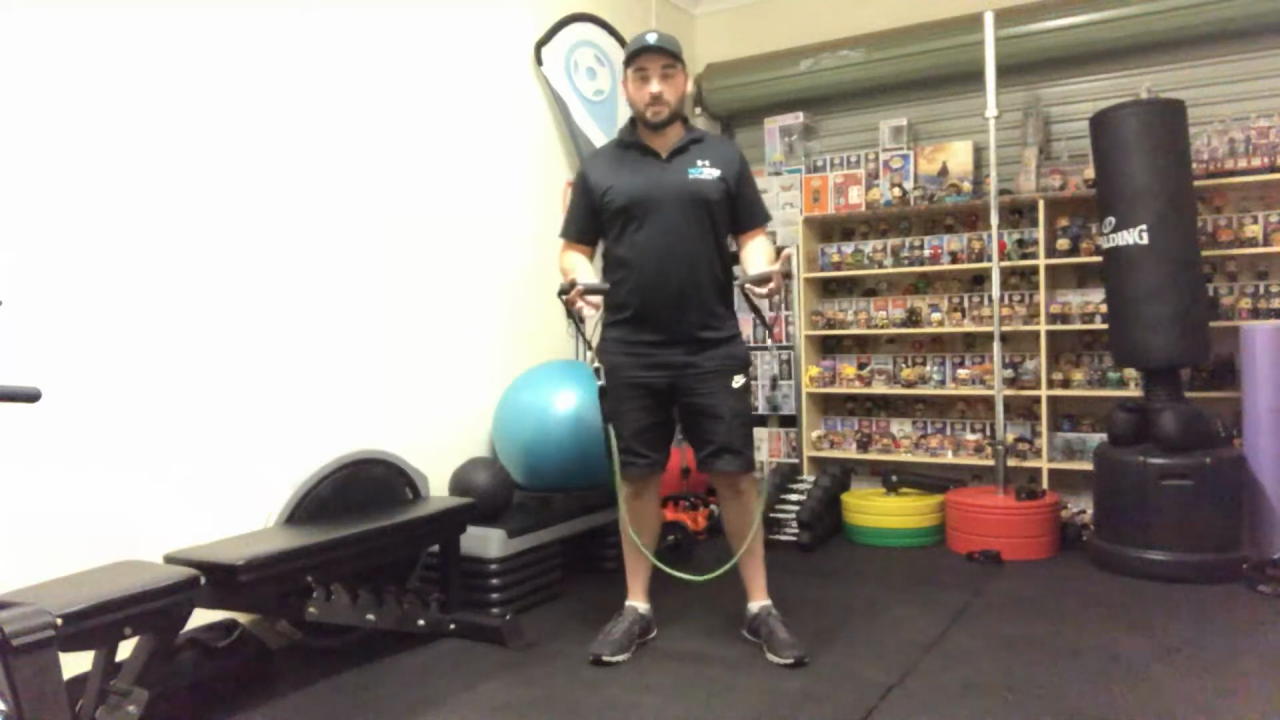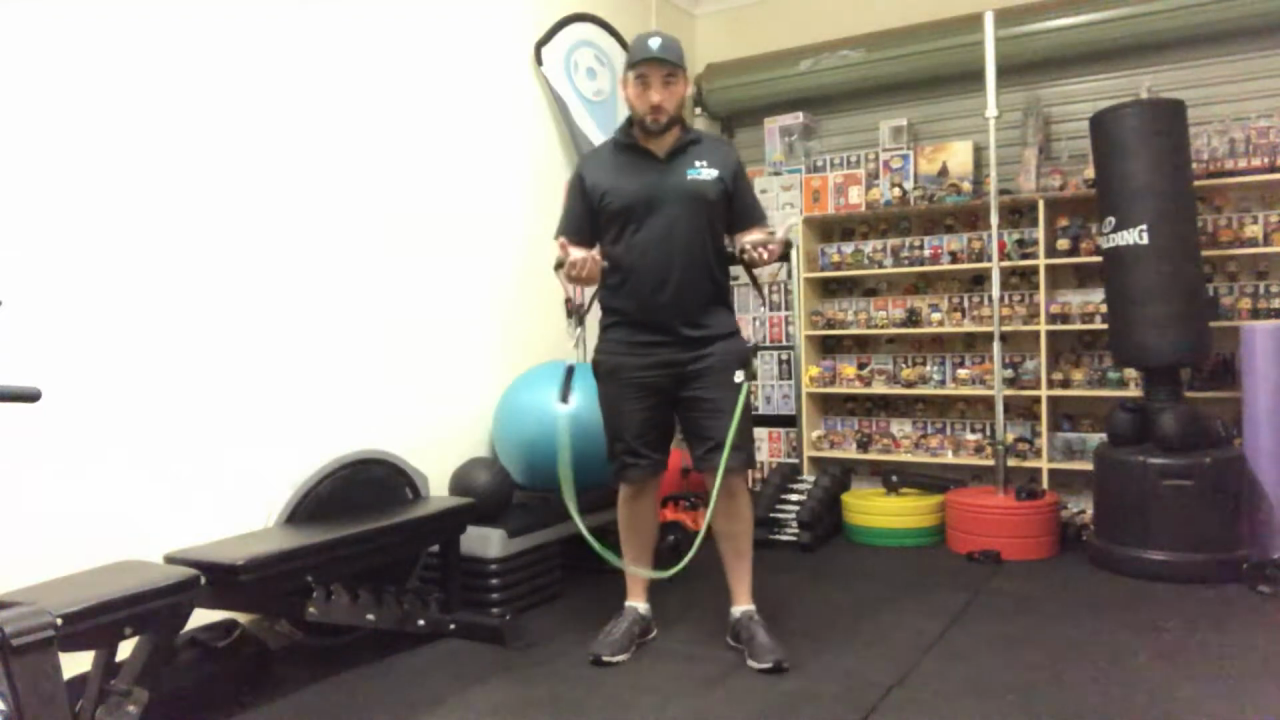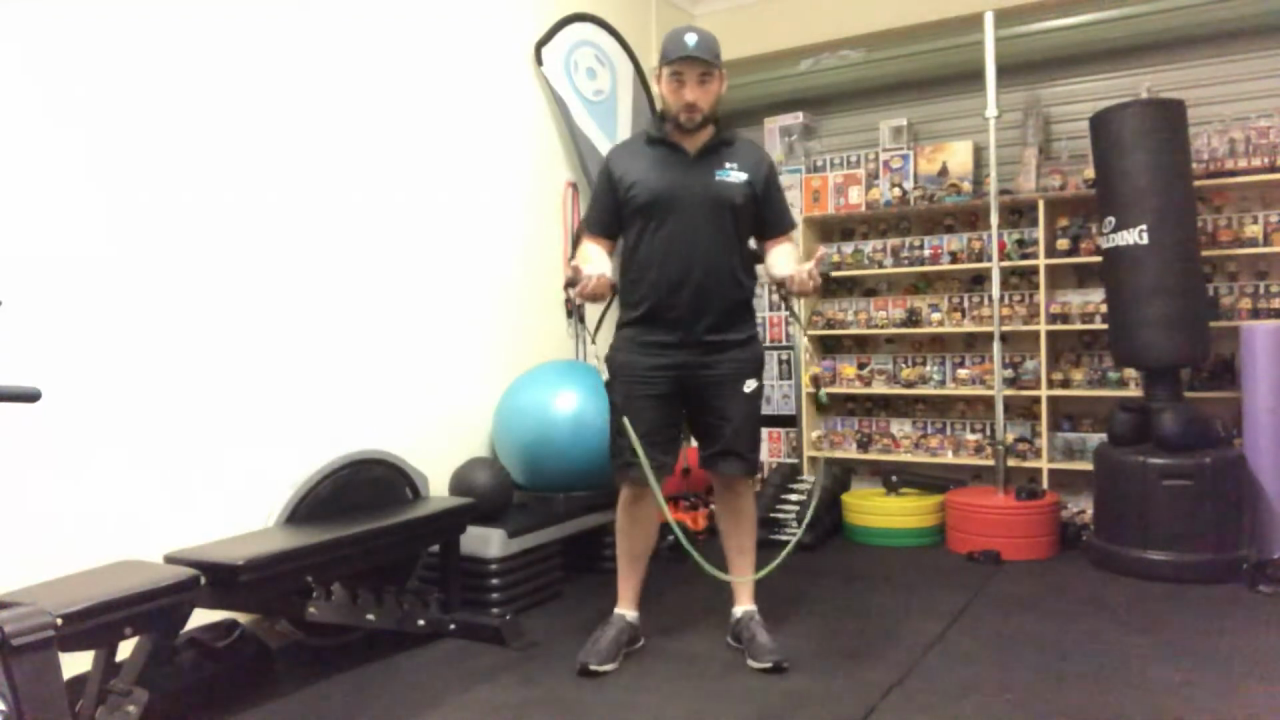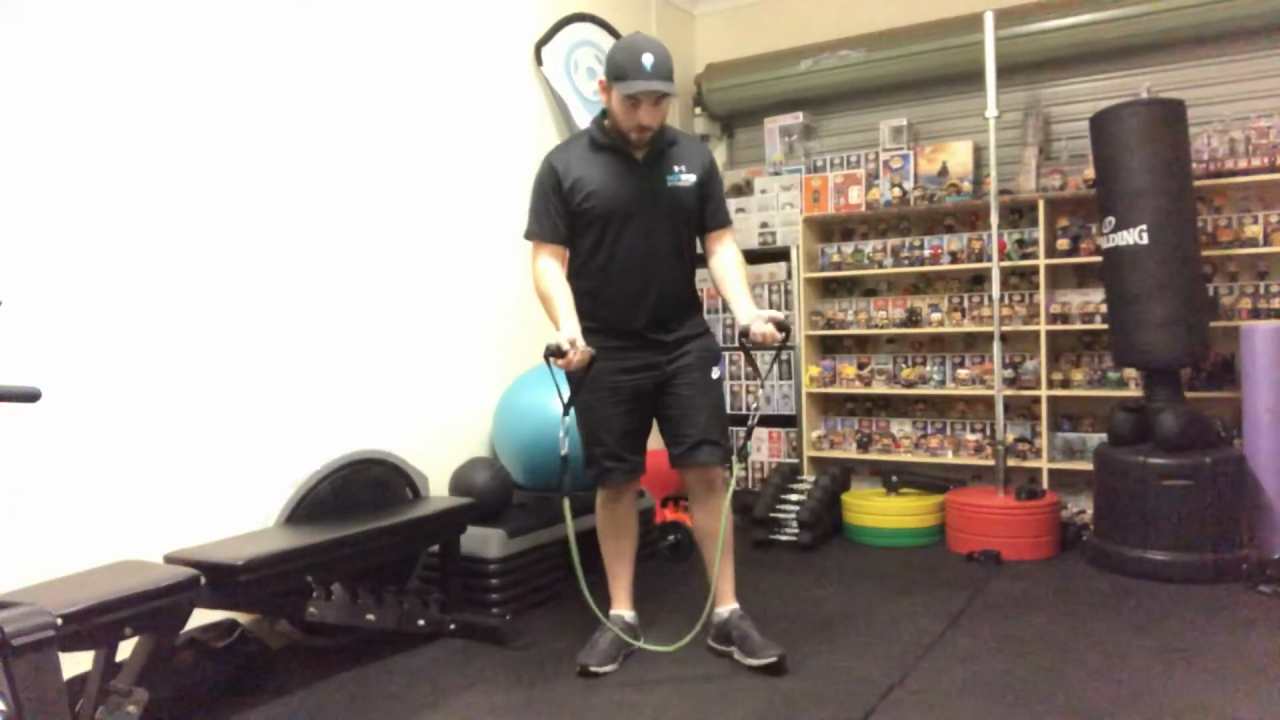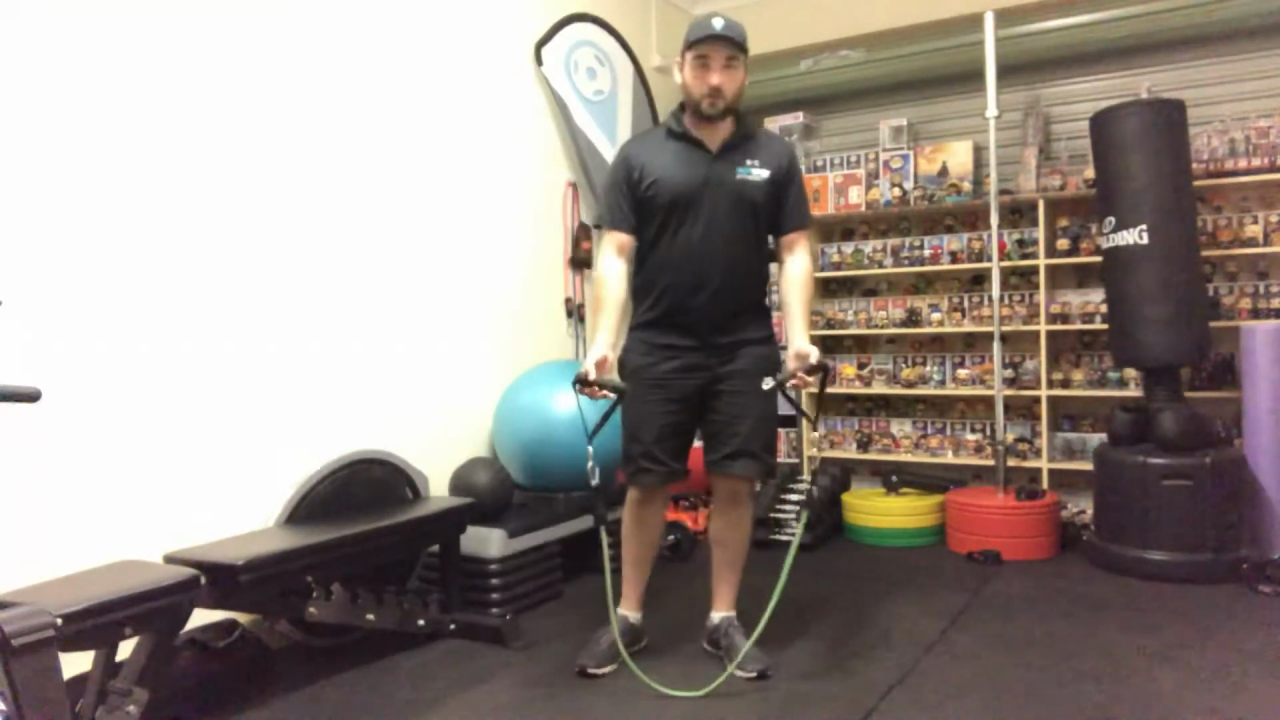
dt=0.7s
person 1, frame 1
left shoulder: (722, 157)
right shoulder: (600, 167)
left elbow: (751, 235)
right elbow: (575, 249)
left wrist: (762, 270)
right wrist: (580, 282)
left hip: (713, 347)
right hip: (629, 352)
left knee: (734, 472)
right knee: (637, 476)
left ankle: (759, 608)
right ankle: (637, 608)
person 1, frame 2
left shoulder: (720, 158)
right shoulder: (595, 168)
left elbow: (750, 234)
right elbow: (573, 259)
left wrist: (762, 249)
right wrist: (577, 268)
left hip: (712, 343)
right hip: (629, 349)
left knee: (728, 473)
right knee: (636, 477)
left ankle: (743, 613)
right ankle: (637, 609)
person 1, frame 3
left shoulder: (750, 160)
right shoulder: (624, 161)
left elbow: (776, 242)
right elbow: (596, 243)
left wrist: (792, 272)
right wrist: (593, 273)
left hip: (729, 347)
right hip: (643, 347)
left knee: (734, 476)
right knee: (638, 479)
left ankle: (745, 613)
right ankle: (625, 615)
person 1, frame 4
left shoulder: (693, 157)
right shoulder: (566, 164)
left elbow: (718, 243)
right elbow: (548, 258)
left wrist: (745, 310)
right wrist: (568, 327)
left hip: (685, 343)
right hip: (606, 354)
left knee: (706, 471)
right knee: (615, 482)
left ankle: (726, 615)
right ankle: (621, 616)
person 1, frame 5
left shoulder: (774, 155)
right shoulder: (640, 156)
left elbow: (794, 252)
right elbow: (616, 254)
left wrist: (797, 335)
right wrist: (603, 342)
left hip: (744, 351)
right hip: (659, 350)
left knee: (734, 484)
right knee: (647, 484)
left ankle: (723, 620)
right ankle: (628, 619)
